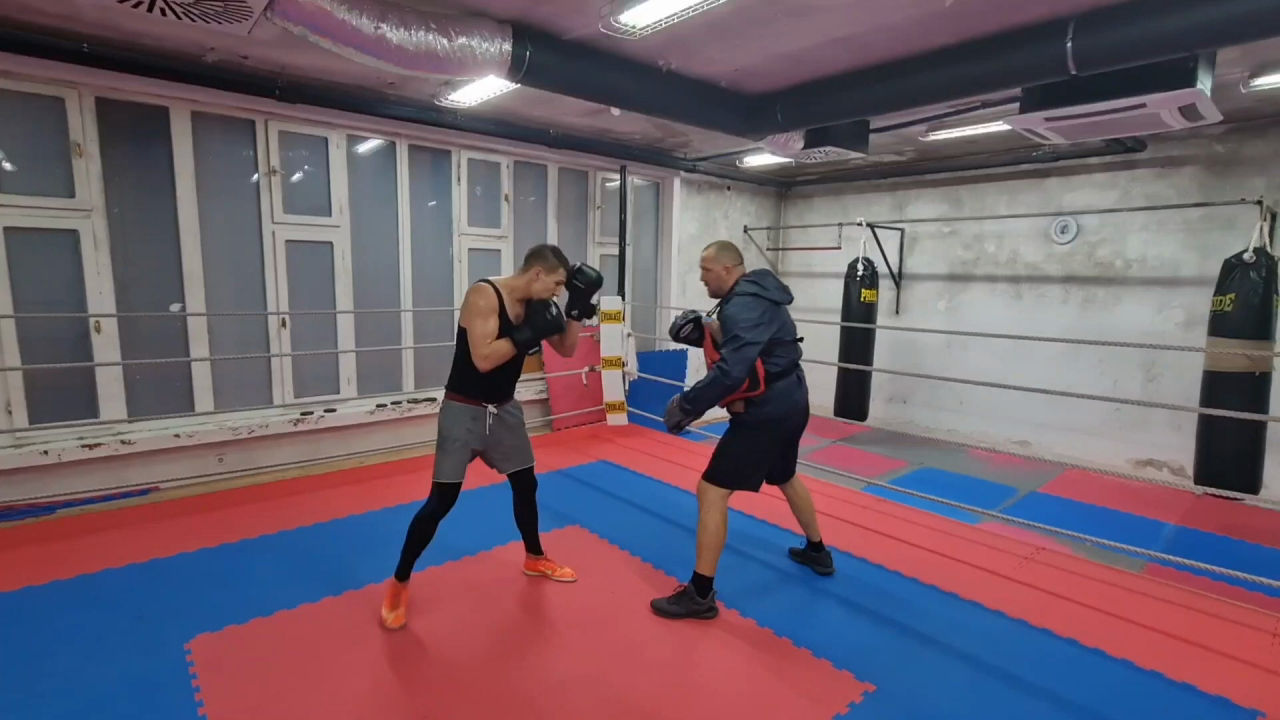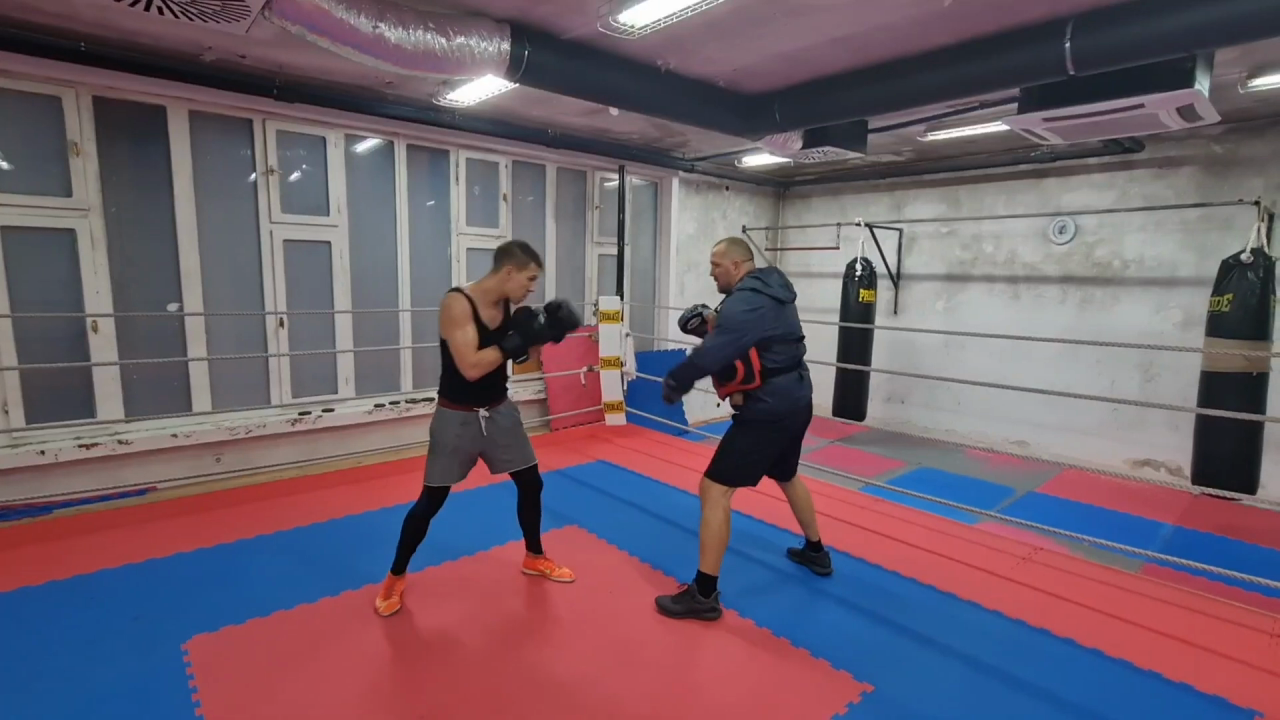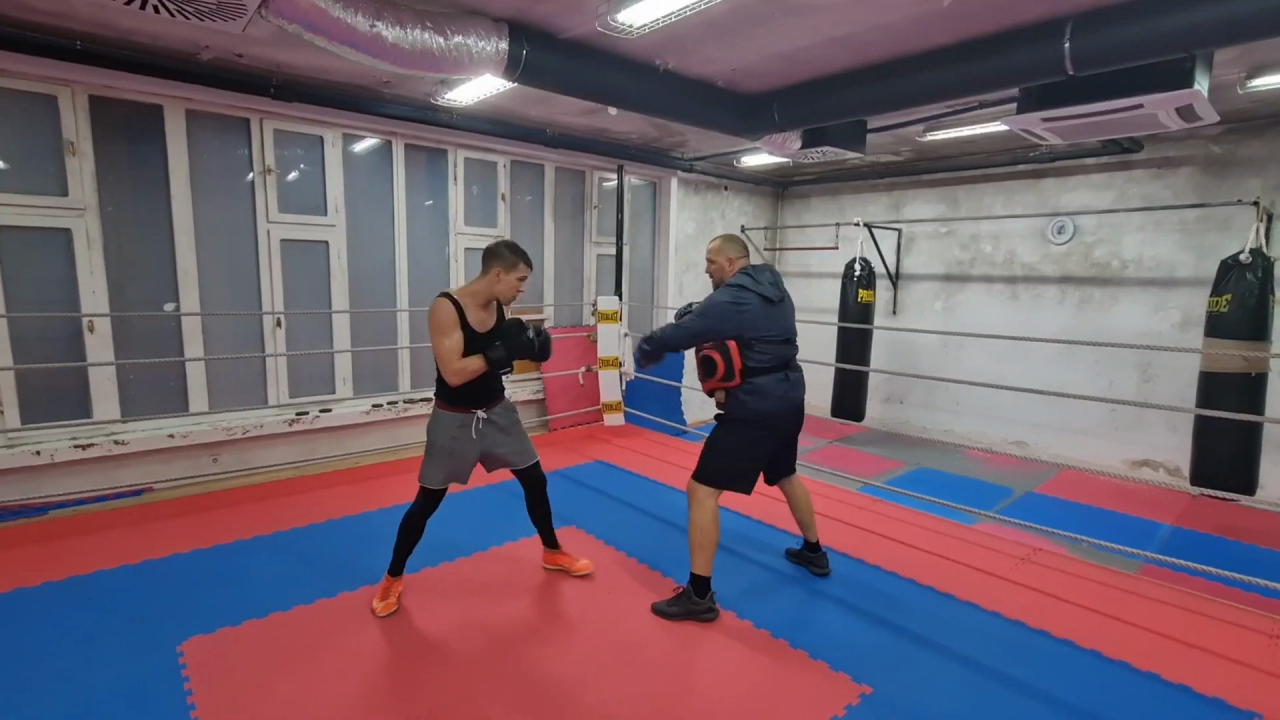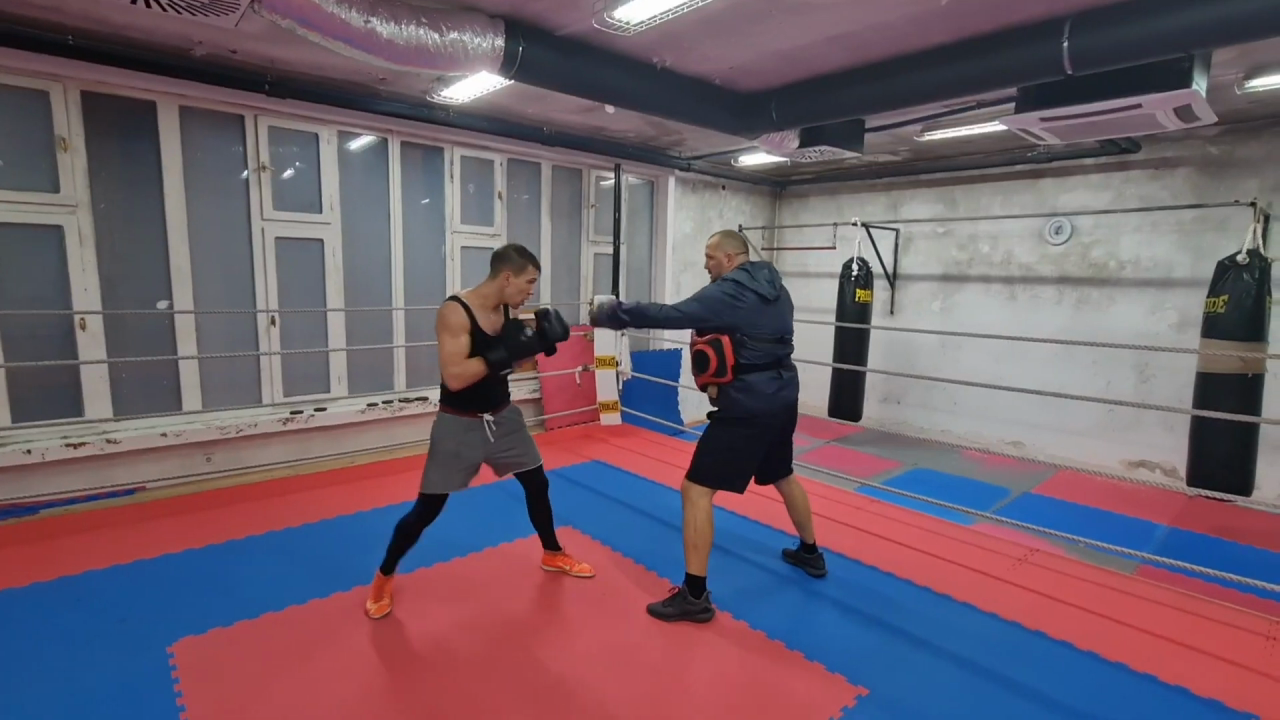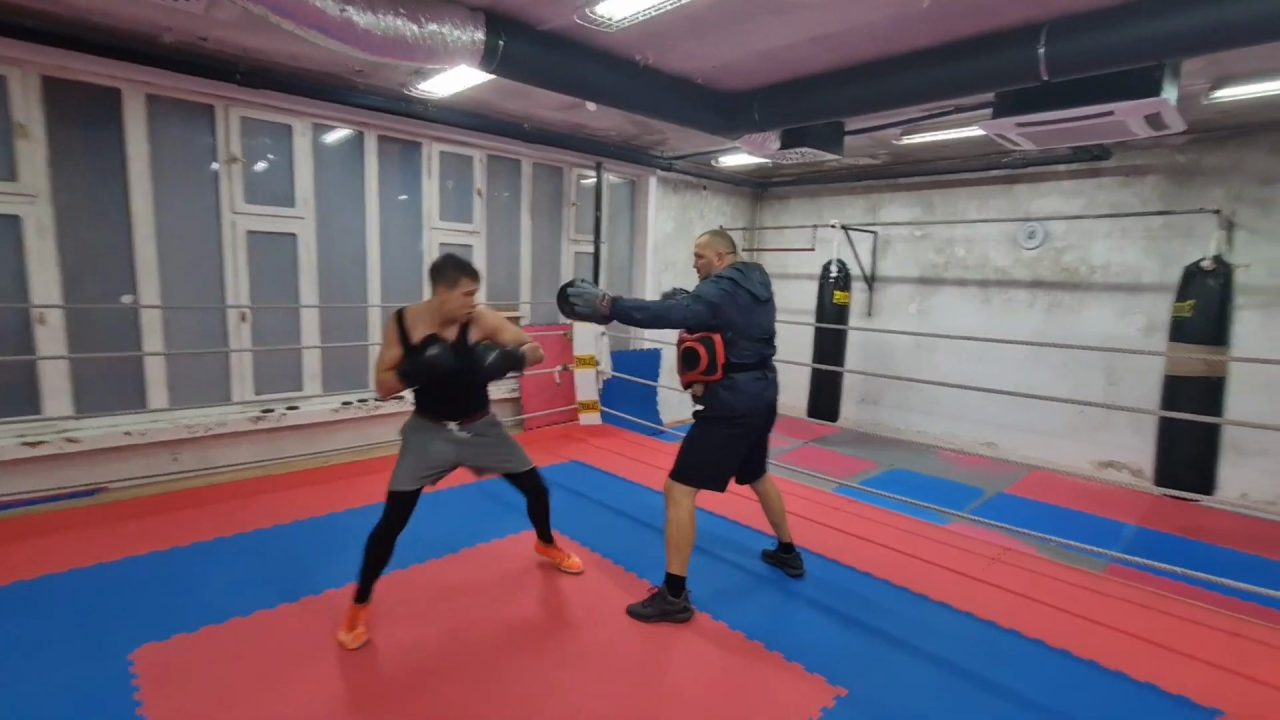
dt=0.2s
person 1, frame 1
left shoulder: (744, 307)
right shoulder: (754, 297)
left elbow: (731, 370)
left wrist: (686, 404)
right wrist: (702, 332)
left hip: (764, 412)
right hip: (789, 404)
left knee: (711, 491)
right knee: (785, 478)
left ankle: (700, 594)
right ankle: (817, 551)
person 1, frame 2
left shoulder: (744, 302)
right shoulder: (768, 294)
left elbow: (712, 355)
left wrist: (675, 381)
right wrist: (711, 323)
left hip: (766, 410)
right hip: (794, 402)
left knee: (714, 489)
right knee: (786, 476)
left ankle: (704, 593)
right ankle: (815, 551)
person 1, frame 3
left shoulder: (731, 299)
right shoulder: (773, 294)
left elbow: (681, 335)
left wrist: (646, 347)
right wrist: (698, 320)
left hip: (753, 410)
right hip: (788, 401)
left knee: (702, 490)
right knee: (785, 476)
left ankle: (699, 595)
right ankle: (814, 552)
person 1, frame 4
left shoulder: (727, 293)
right shoulder: (776, 291)
left elbow: (671, 314)
left wrist: (616, 311)
right wrist: (711, 325)
left hip: (746, 408)
right hip: (782, 400)
left knee: (696, 491)
right knee: (782, 476)
left ankle: (695, 595)
right ankle: (810, 553)
person 1, frame 5
left shoulder: (720, 290)
right shoulder: (756, 290)
left elbow: (671, 313)
left wrist: (606, 305)
right wrist: (689, 302)
left hip: (729, 407)
right hip: (760, 400)
left knee: (679, 489)
right knee: (757, 477)
left ankle: (674, 595)
right ankle: (788, 553)
person 2, frame 1
left shoulder: (533, 304)
right shoulder: (483, 295)
left elbow: (567, 349)
right elbow: (483, 358)
left wrist: (578, 306)
right wrist: (529, 333)
left hip: (504, 409)
right hip: (464, 410)
left knee: (526, 484)
right knee: (442, 500)
left ankle: (534, 558)
right ankle: (400, 582)
person 2, frame 2
left shoulder: (507, 306)
right shoulder: (457, 303)
left elbow: (523, 352)
right elbow: (470, 368)
left wrist: (551, 327)
right wrist: (516, 339)
left hip: (499, 411)
right hip: (457, 416)
left knee: (531, 482)
right knee: (432, 501)
left ankle: (534, 557)
right ankle: (396, 578)
person 2, frame 3
left shoulder: (499, 306)
right shoulder: (446, 308)
right elbow: (453, 374)
left wrist: (526, 347)
right wrist: (502, 351)
left hip: (497, 412)
right hip: (454, 419)
left knee: (535, 481)
right knee: (427, 502)
left ankle: (553, 553)
right ankle: (393, 578)
person 2, frame 4
left shoulder: (507, 308)
right shoulder: (454, 312)
right elbow: (454, 378)
left wrist: (543, 338)
right wrist: (504, 352)
left hip: (503, 416)
right hip: (459, 423)
left knee: (538, 484)
right knee: (427, 508)
left ankle: (553, 554)
right ankle: (384, 577)
person 2, frame 5
left shoulder: (481, 319)
right shoulder: (401, 323)
left elbow: (532, 348)
right elbow: (382, 387)
left wrist: (513, 357)
right wrist: (415, 371)
left hip: (478, 425)
right hip: (427, 429)
left knee: (535, 484)
right knee: (393, 518)
left ankle: (548, 545)
right ankle: (359, 604)
